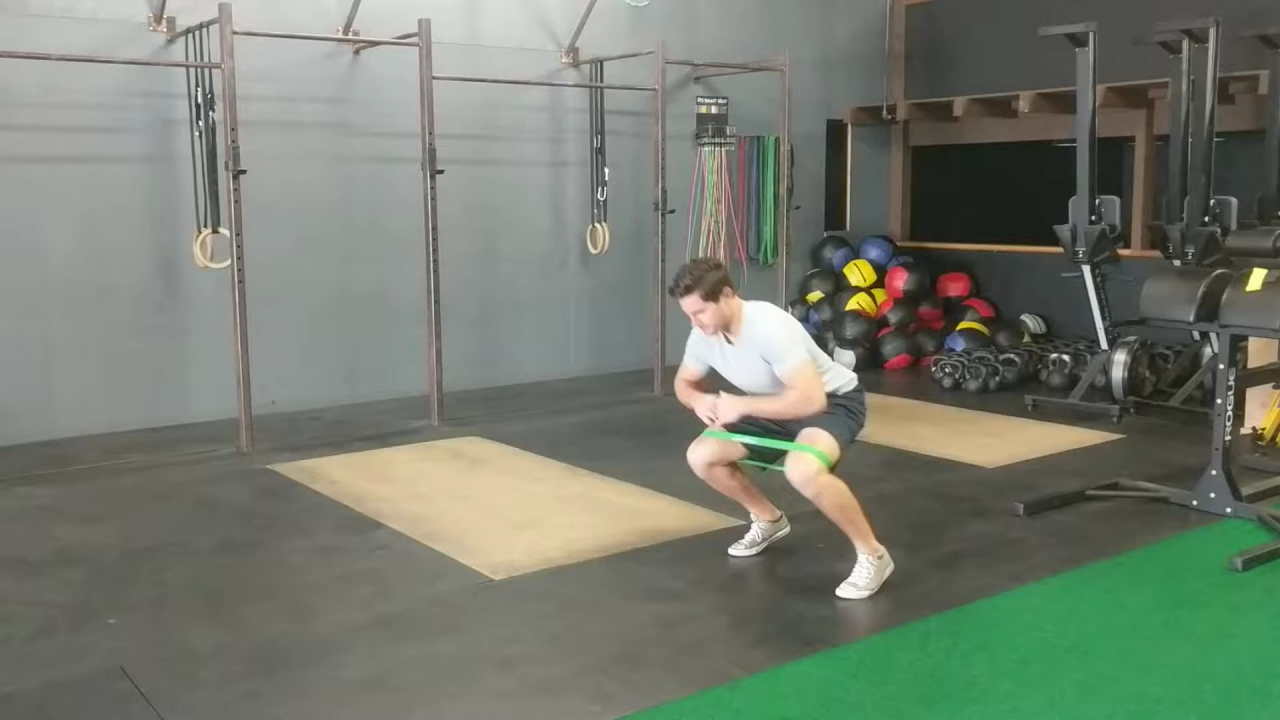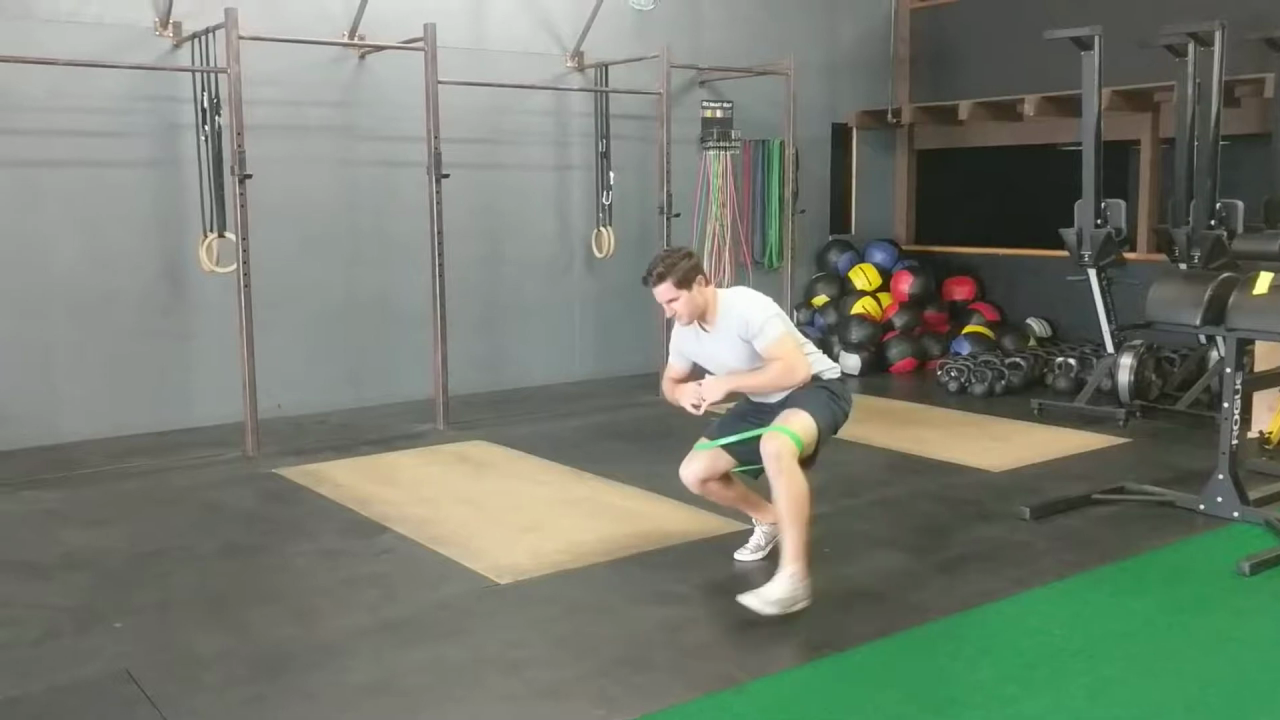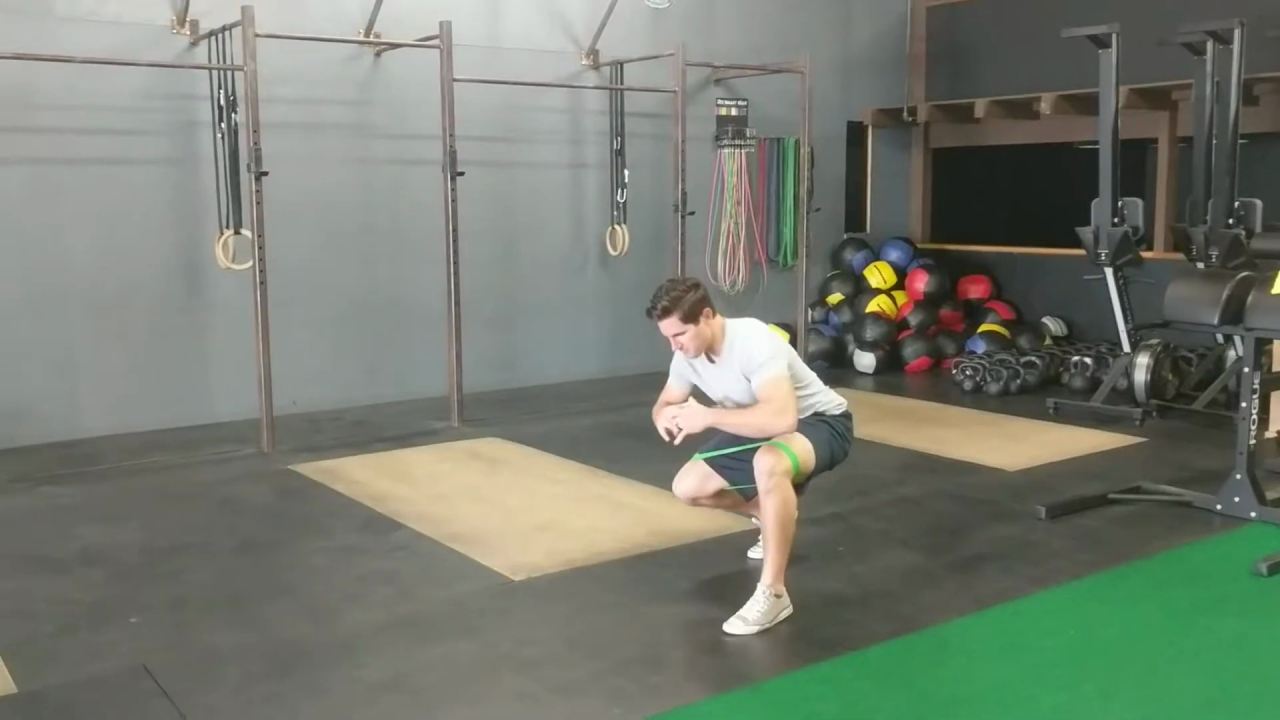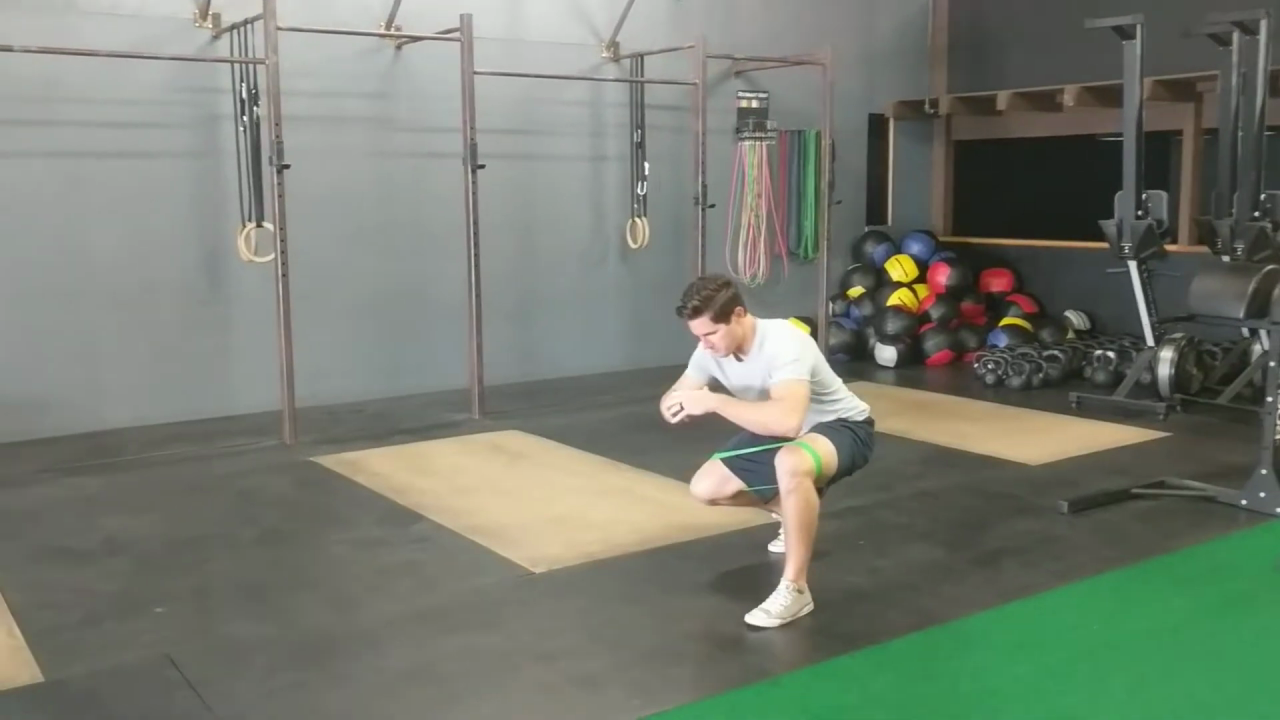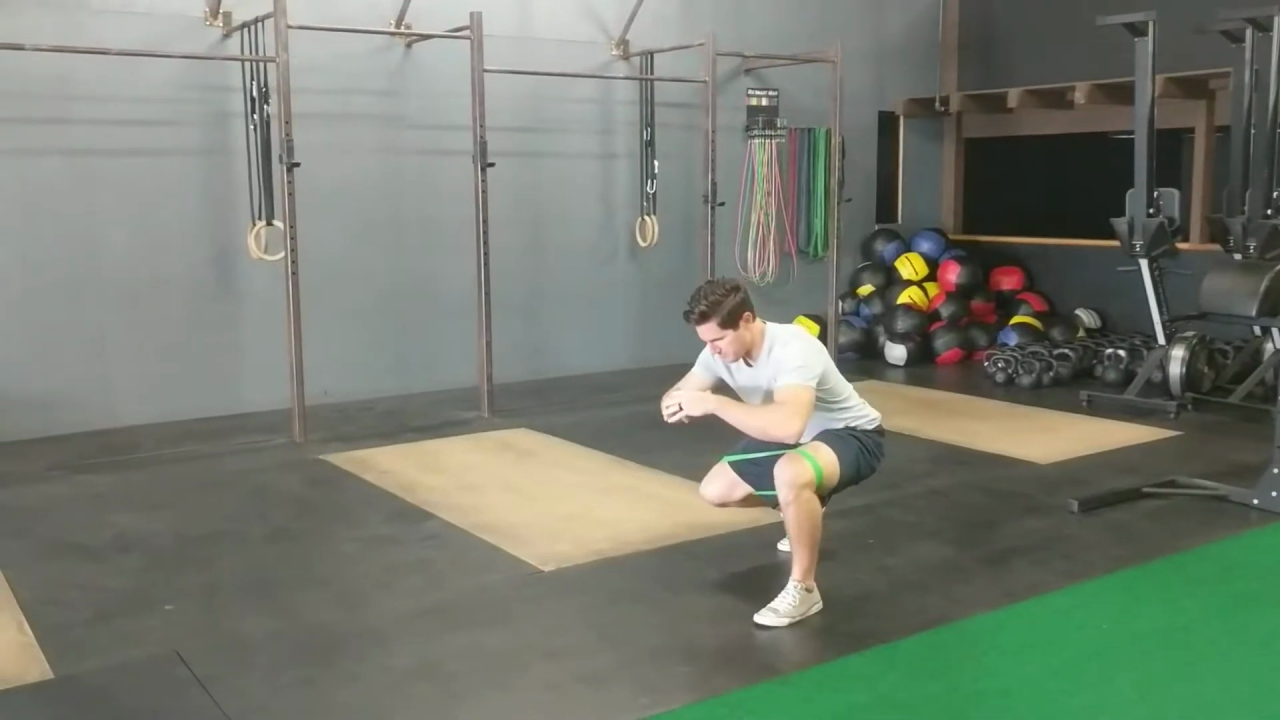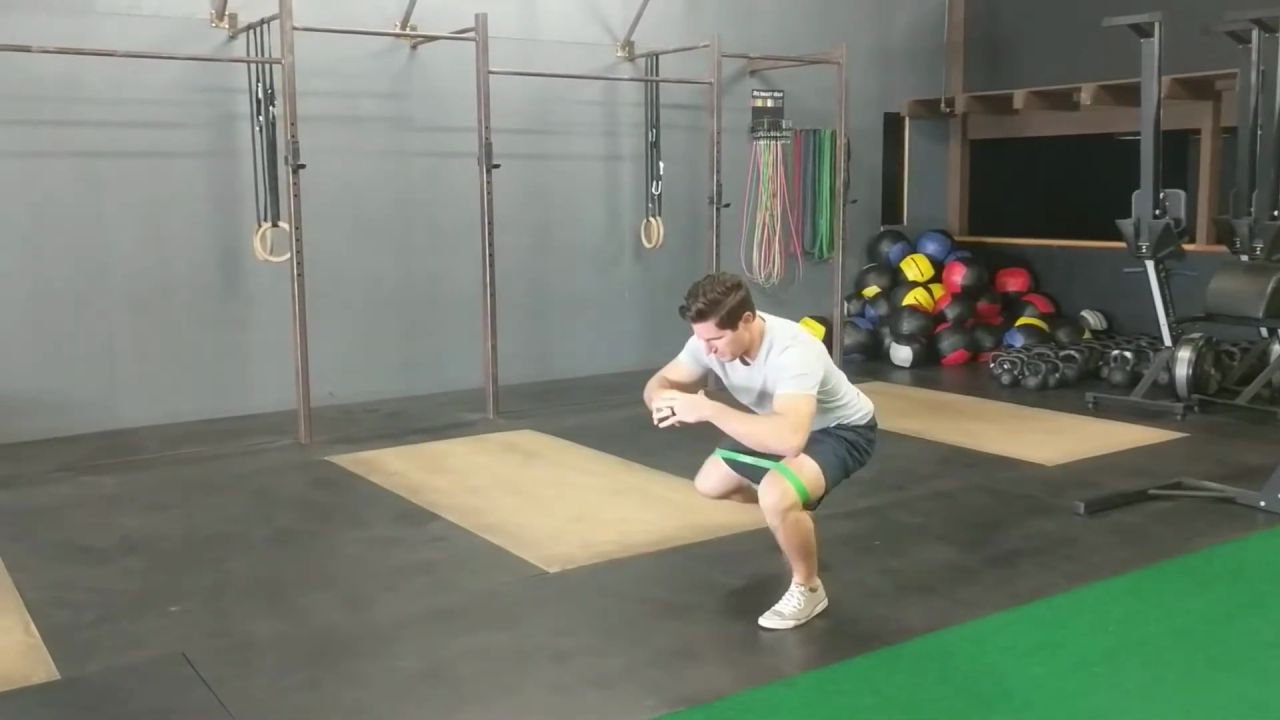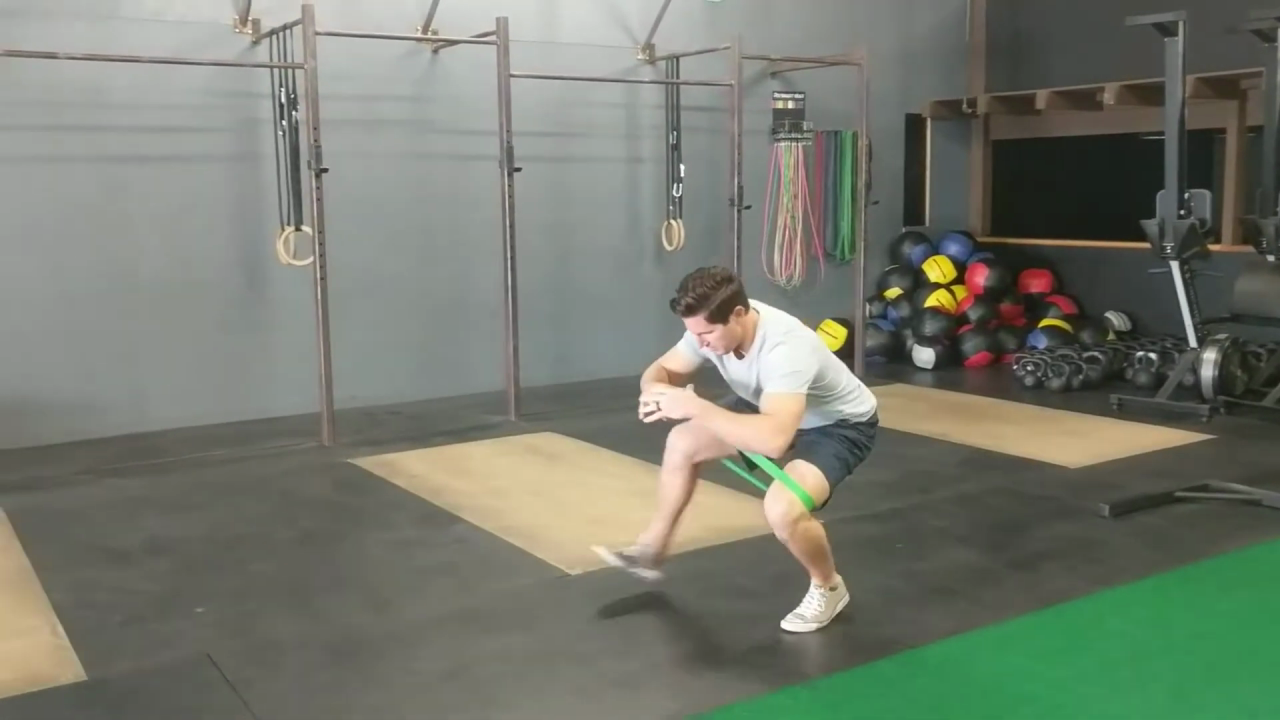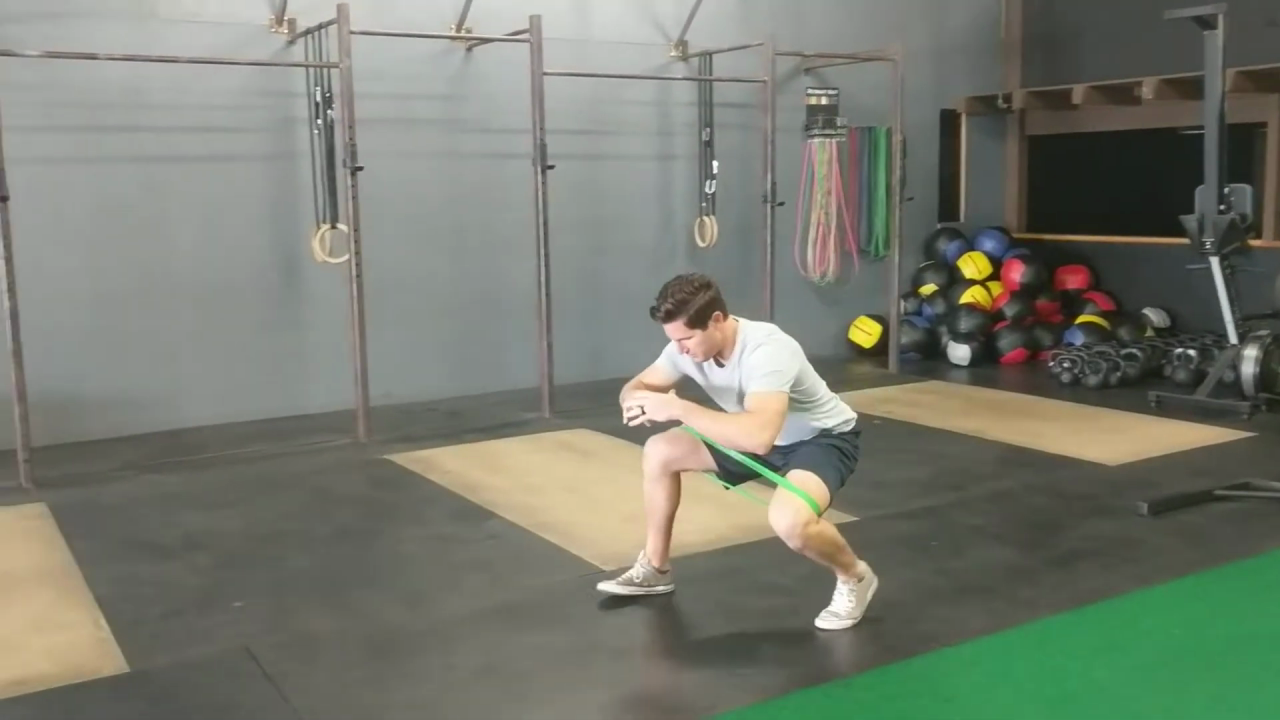
dt=0.4s
person 1, frame 1
left shoulder: (771, 328)
right shoulder: (703, 336)
left elbow: (811, 400)
right elbow: (684, 382)
left wrist: (743, 406)
right wrist: (698, 400)
left hip: (833, 400)
right hip: (778, 407)
left knee: (803, 470)
right knee: (702, 456)
left ankle: (872, 554)
right ankle: (767, 519)
person 1, frame 2
left shoulder: (748, 308)
right shoulder: (685, 330)
left elbow: (795, 369)
right elbow: (670, 382)
left wrist: (727, 384)
right wrist: (683, 391)
left hip: (818, 388)
right hip: (765, 402)
left knee: (775, 448)
right knee: (695, 474)
left ankle: (793, 578)
right ankle: (769, 518)
person 1, frame 3
left shoulder: (754, 343)
right shoulder: (687, 354)
left elbow: (782, 418)
right elbow: (666, 402)
left wrist: (708, 416)
right wrist: (665, 415)
left hip: (822, 422)
right hip: (760, 429)
left knee: (768, 464)
right knee: (688, 487)
left ankle: (772, 594)
right ankle: (773, 515)
person 1, frame 4
left shoulder: (784, 344)
right shoulder: (712, 349)
left elbow: (789, 420)
right elbow: (674, 395)
left wrist: (714, 402)
right wrist: (676, 406)
left hip: (844, 428)
right hip: (783, 433)
left knee: (791, 464)
right knee: (706, 488)
left ankle: (795, 589)
right ankle: (797, 511)
person 1, frame 5
left shoulder: (793, 350)
right shoulder: (722, 349)
left elbow: (788, 426)
right elbow: (677, 394)
left wrist: (713, 403)
right wrist: (677, 405)
left hip: (853, 436)
right hip: (795, 437)
left knee: (790, 474)
right knee: (715, 491)
left ankle: (803, 589)
right ankle: (807, 510)
person 1, frame 6
left shoulder: (792, 352)
right shoulder: (713, 336)
left elbow: (789, 439)
right elbow: (660, 382)
left wrist: (708, 410)
right wrist: (663, 398)
left hip: (843, 429)
right hip: (780, 420)
left knee: (776, 496)
right knee: (711, 483)
left ankle: (808, 589)
right ankle: (797, 509)
person 1, frame 7
left shoulder: (786, 348)
right shoulder: (714, 328)
left elbow: (774, 441)
right elbow: (661, 370)
left wrist: (694, 406)
right wrist: (656, 392)
left hip: (841, 426)
right hip: (779, 414)
left knee: (781, 508)
right knee: (682, 442)
left ankle: (827, 588)
right ankle: (651, 550)
person 1, frame 8
left shoulder: (767, 351)
right shoulder: (688, 344)
left elbow: (758, 437)
right elbow: (641, 383)
left wrist: (678, 408)
right wrist: (635, 399)
left hip: (824, 438)
right hip: (759, 435)
left knee: (789, 520)
right knee: (659, 452)
left ankle: (855, 578)
right ankle: (655, 567)
